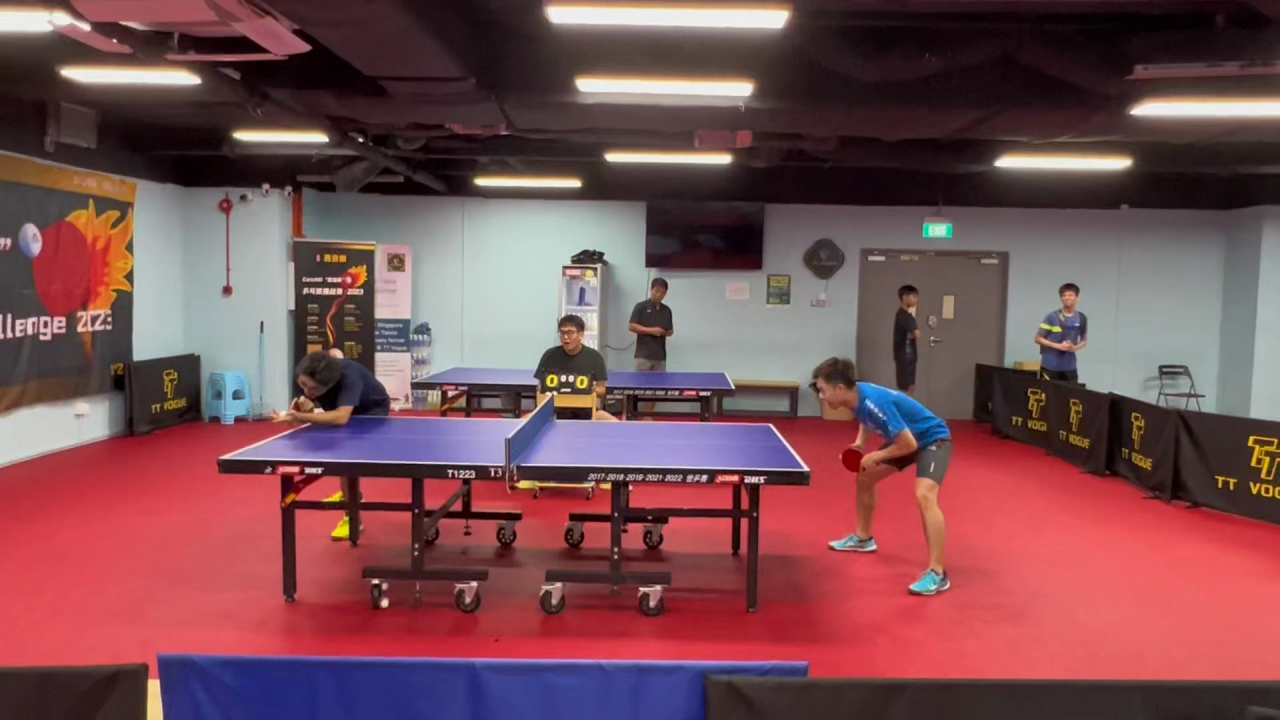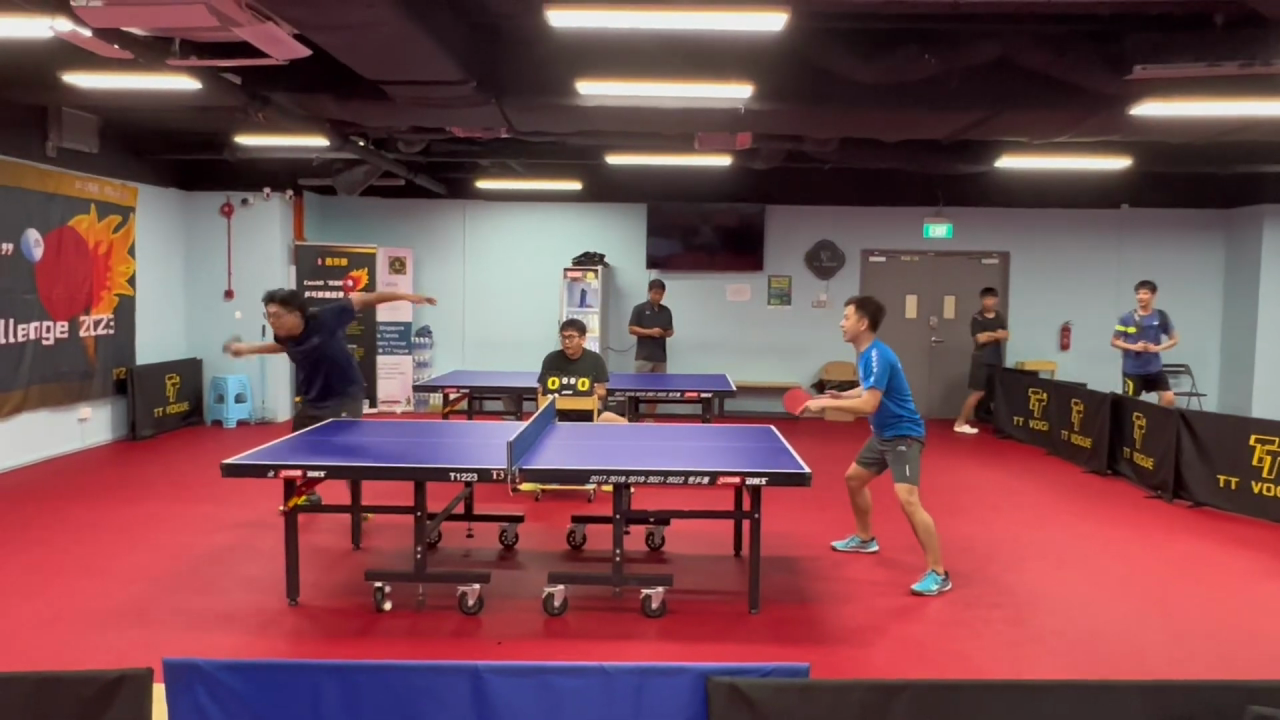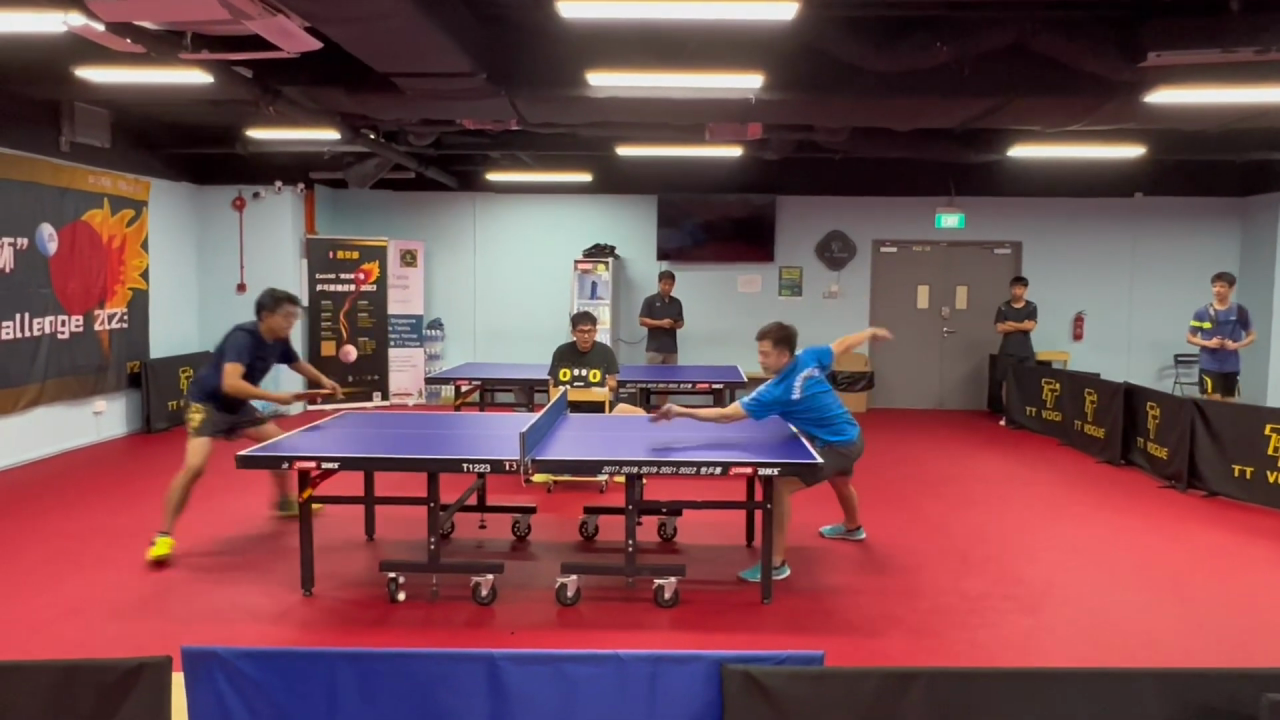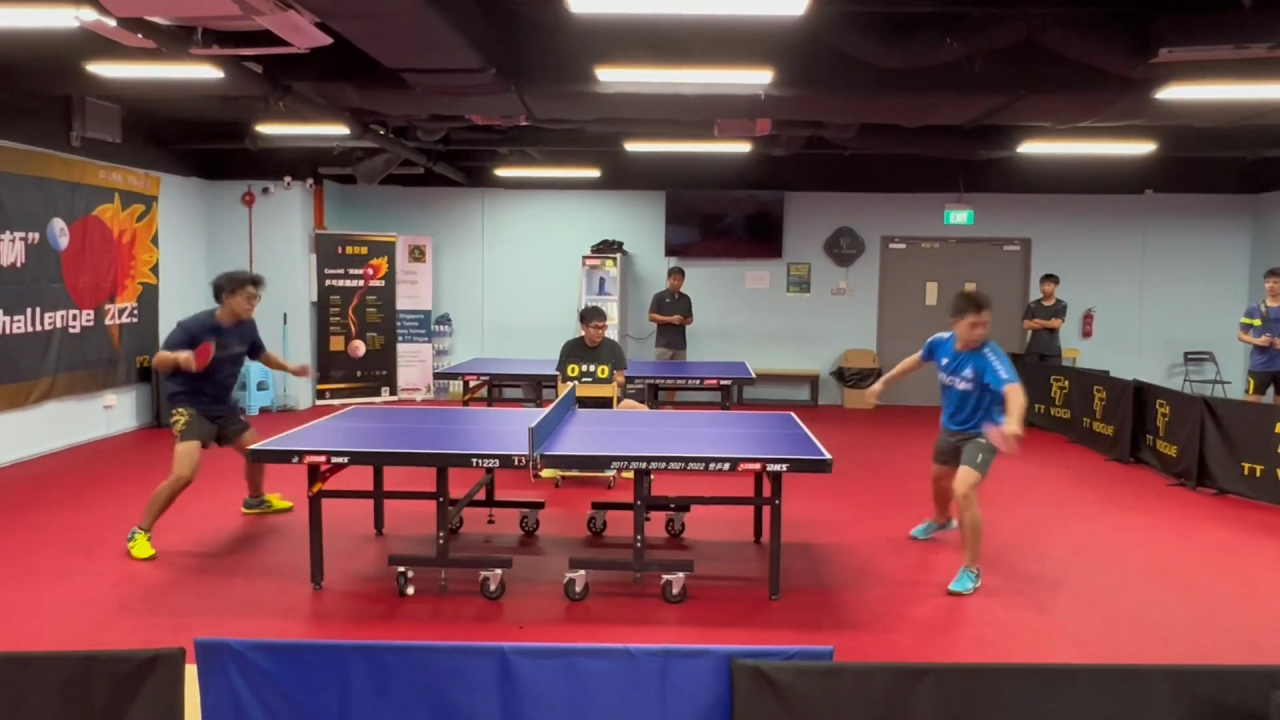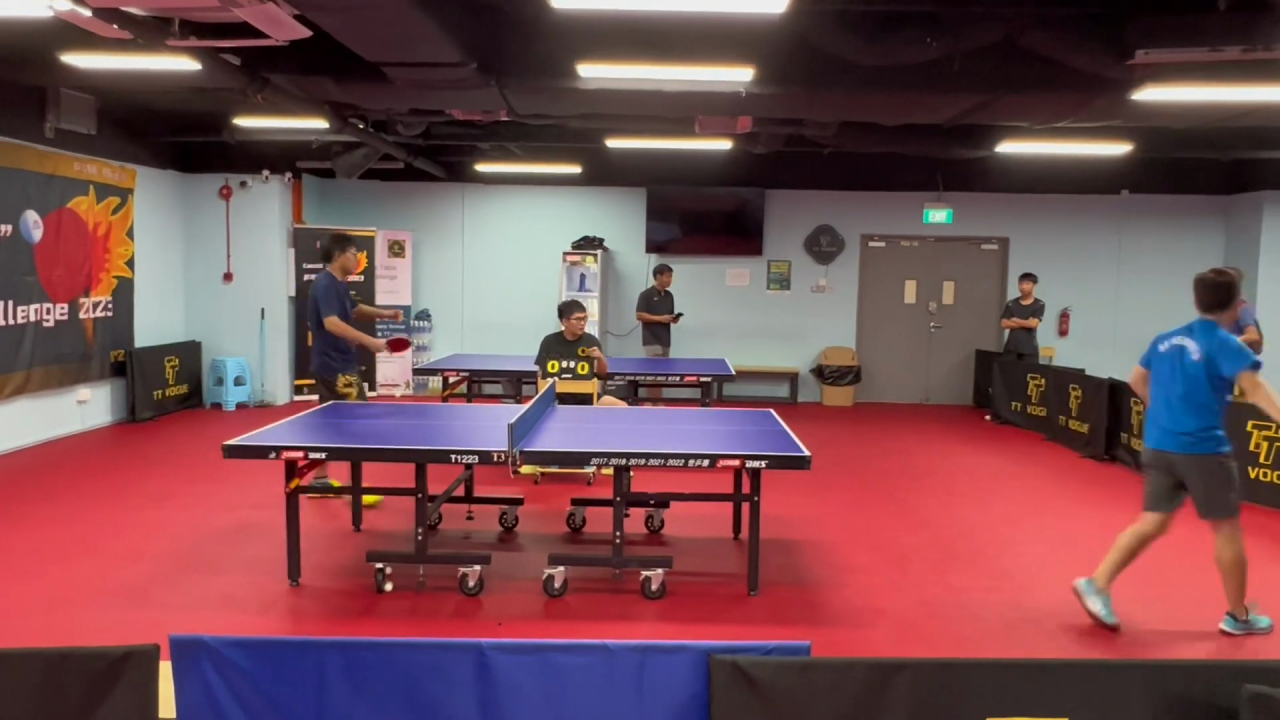
dt=1s
person 1, frame 1
left shoulder: (876, 404)
right shoulder: (856, 394)
left elbow: (909, 445)
right elbow: (868, 421)
left wrist: (875, 457)
right wrist: (859, 443)
left hip: (933, 440)
right hip: (905, 438)
left knee: (924, 496)
right knee: (864, 477)
left ankle: (937, 574)
right ankle: (863, 537)
person 1, frame 2
left shoulder: (878, 357)
right shoulder: (864, 353)
left elbow: (868, 405)
left wrist: (825, 404)
right wrist: (839, 395)
left hip: (904, 436)
right hip: (882, 434)
left knee: (908, 500)
right knee: (853, 479)
left ankle: (938, 573)
right ankle: (865, 538)
person 1, frame 3
left shoulder: (778, 390)
right shoulder: (810, 359)
left elbow: (727, 415)
right elbow: (843, 344)
left wrist: (680, 411)
right wrist: (870, 333)
left hip: (836, 447)
right hip: (850, 437)
left knee: (781, 487)
right knee: (840, 481)
left ankle: (776, 563)
right ankle: (852, 527)
person 1, frame 4
left shoulder: (992, 358)
right shoulder: (940, 342)
left elbow: (1014, 393)
right elbow: (916, 361)
left wrist: (1012, 424)
right wrist: (882, 383)
left hip: (982, 434)
right hip: (951, 428)
left knee: (963, 491)
right knee: (939, 478)
left ankle: (971, 568)
right ankle: (941, 521)
person 1, frame 5
left shoulder: (1165, 339)
right shoulder: (1227, 345)
left elbow: (1139, 381)
right elbow: (1253, 386)
left hip: (1158, 445)
right hip: (1201, 448)
left knee: (1152, 522)
right knee: (1227, 529)
left ankle: (1097, 583)
right ankle: (1238, 615)
person 2, frame 1
left shoulder: (349, 377)
right shoulder: (307, 378)
left elbow: (341, 417)
left wrist: (300, 417)
right wrist: (306, 405)
left hip: (372, 410)
right hip: (341, 408)
right ankle: (349, 493)
person 2, frame 2
left shoulder: (325, 319)
right shoulder: (283, 333)
left elbow: (363, 299)
left wrist: (406, 296)
right wrist: (248, 349)
left hip: (345, 396)
right hip: (312, 399)
right ankle: (309, 495)
person 2, frame 3
left shoulder: (279, 341)
right shoulder: (242, 337)
left elbow: (299, 365)
right elbow: (231, 384)
left wrist: (323, 381)
right wrist: (274, 397)
left hip: (237, 406)
right hip: (207, 404)
right knee: (194, 466)
left ankle: (286, 503)
right ankle: (162, 537)
person 2, frame 4
left shoulder: (246, 327)
right shoulder: (193, 327)
left elbow: (260, 355)
right elbow: (159, 361)
left wrist: (289, 368)
right wrist: (179, 357)
left hip: (223, 404)
right hip: (190, 407)
right knee: (183, 475)
left ankle: (256, 500)
right ankle: (140, 532)
person 2, frame 5
left shoulder: (337, 284)
right shoulder: (326, 284)
left elbow: (355, 309)
right elbow: (332, 323)
left wrist: (386, 314)
right wrist: (369, 341)
left hip: (337, 364)
right hip: (336, 367)
left ankle: (320, 478)
